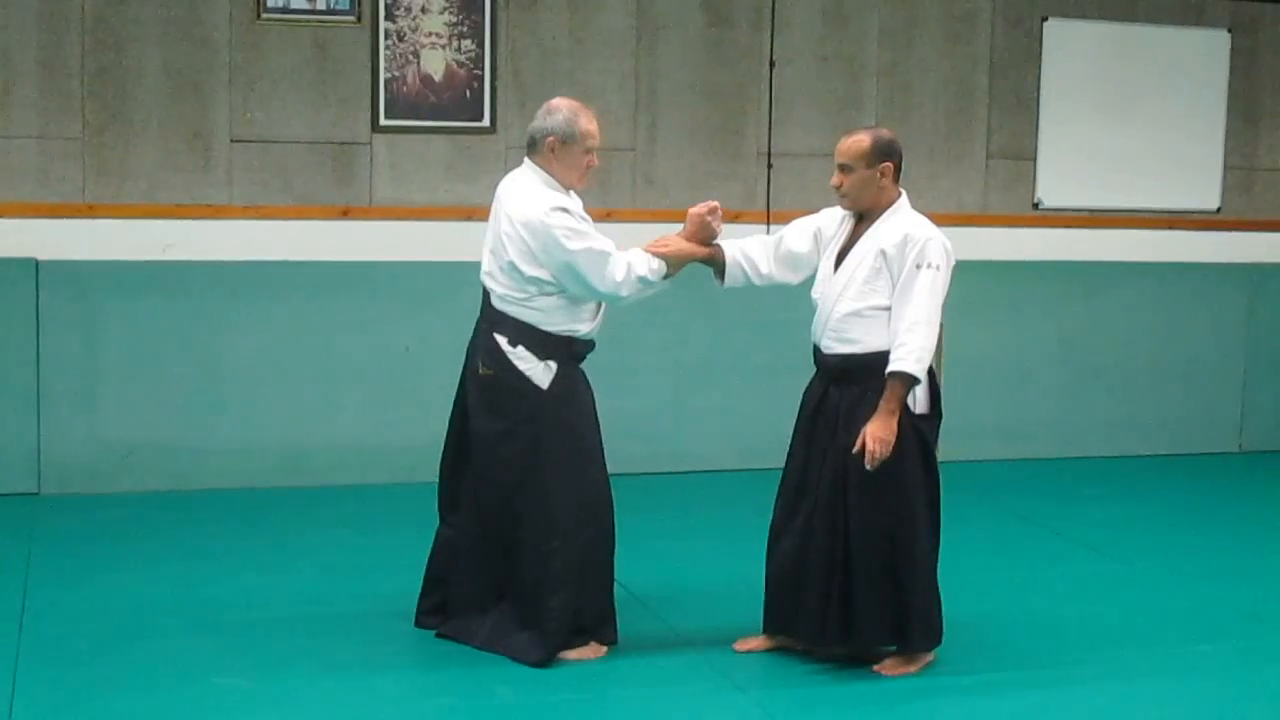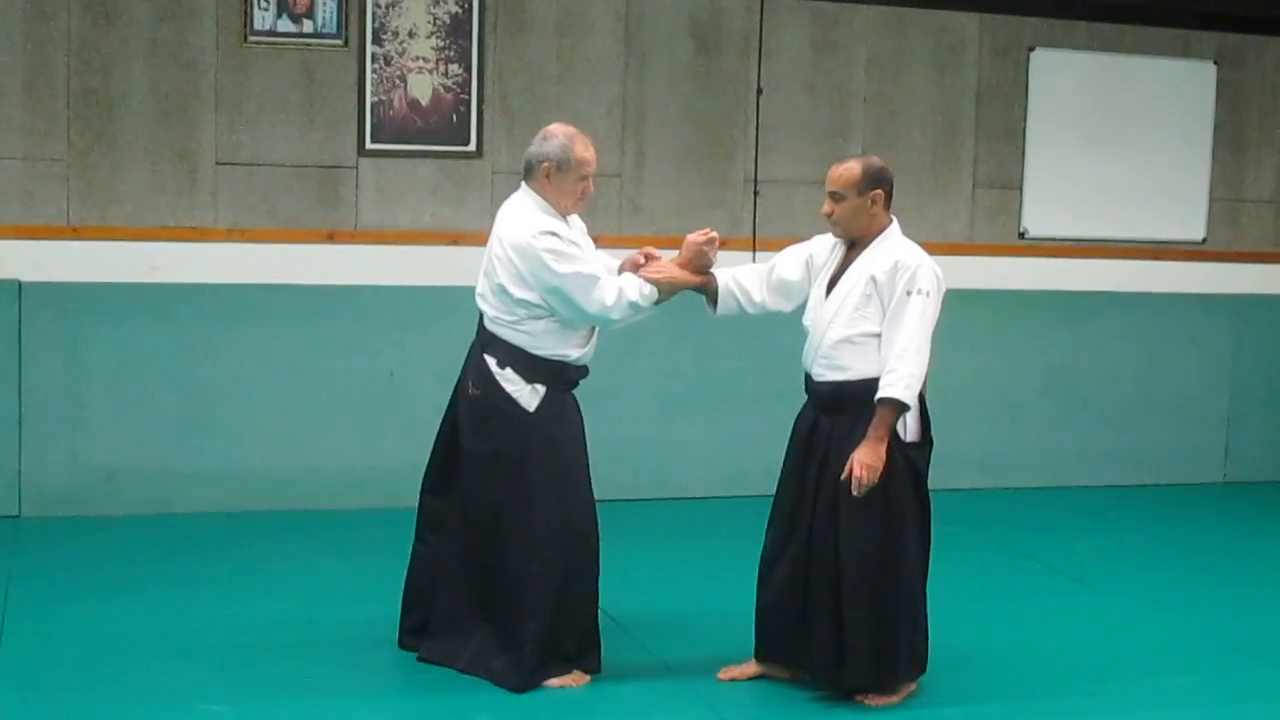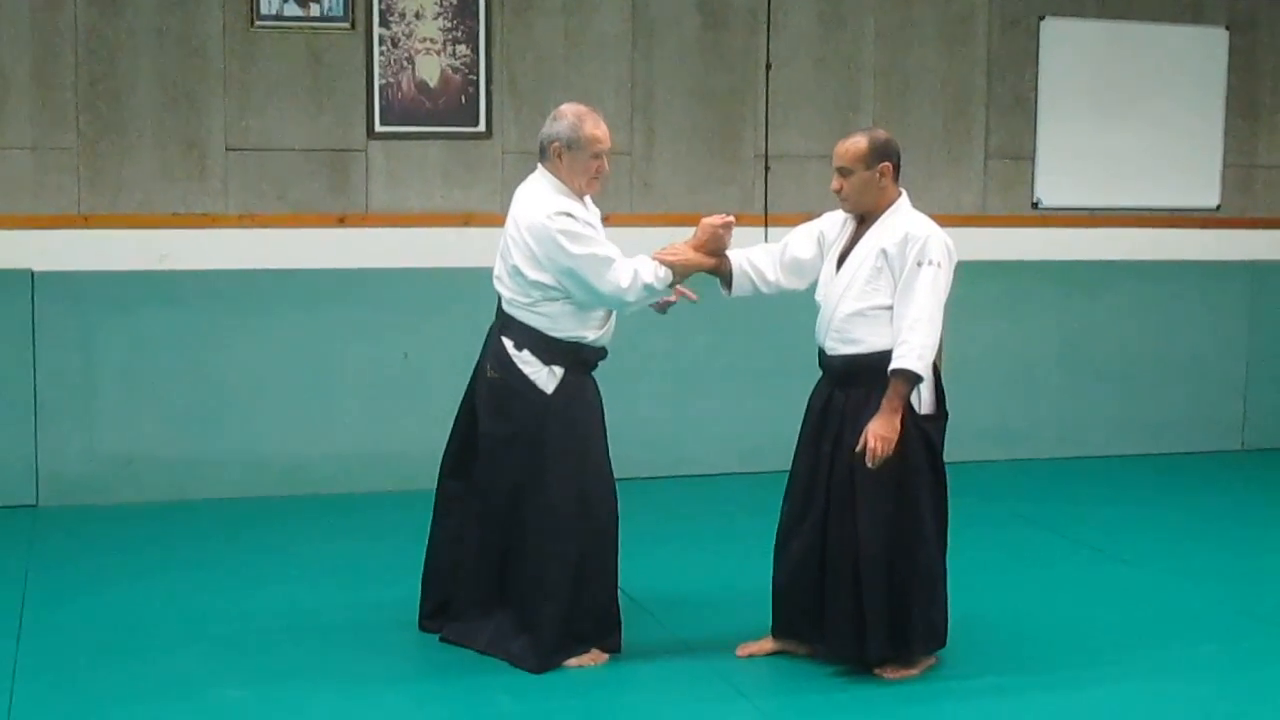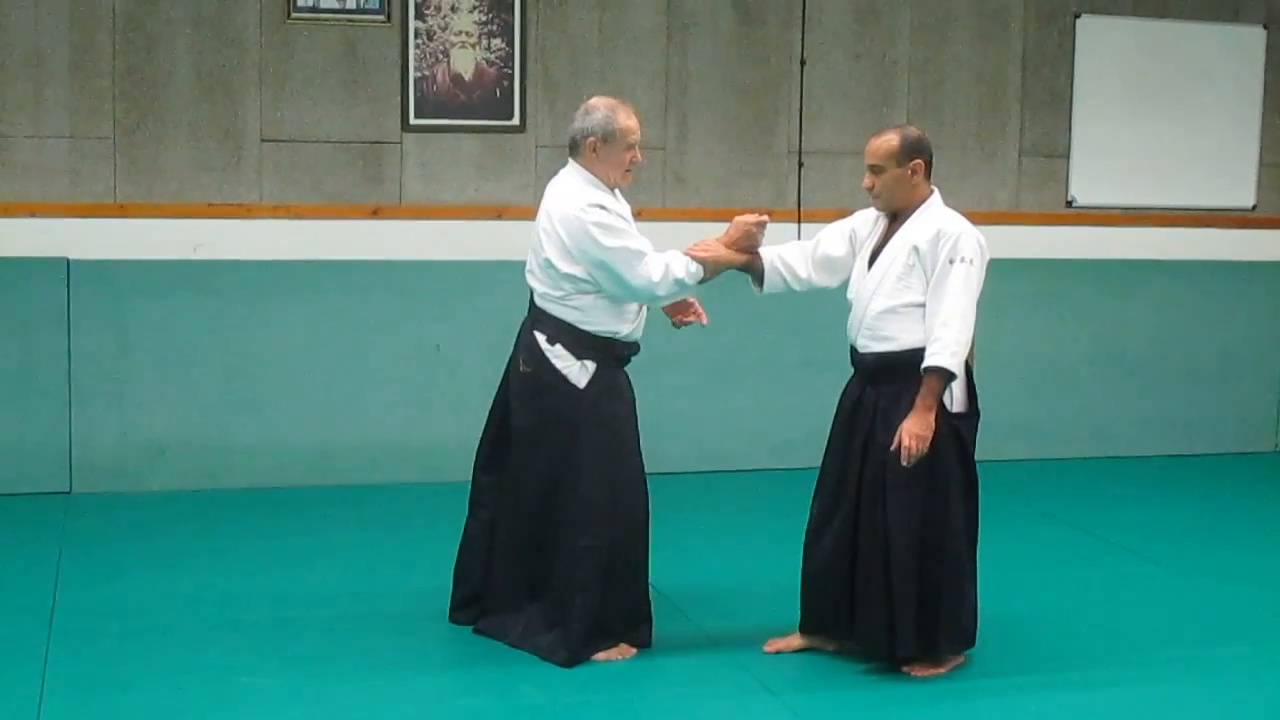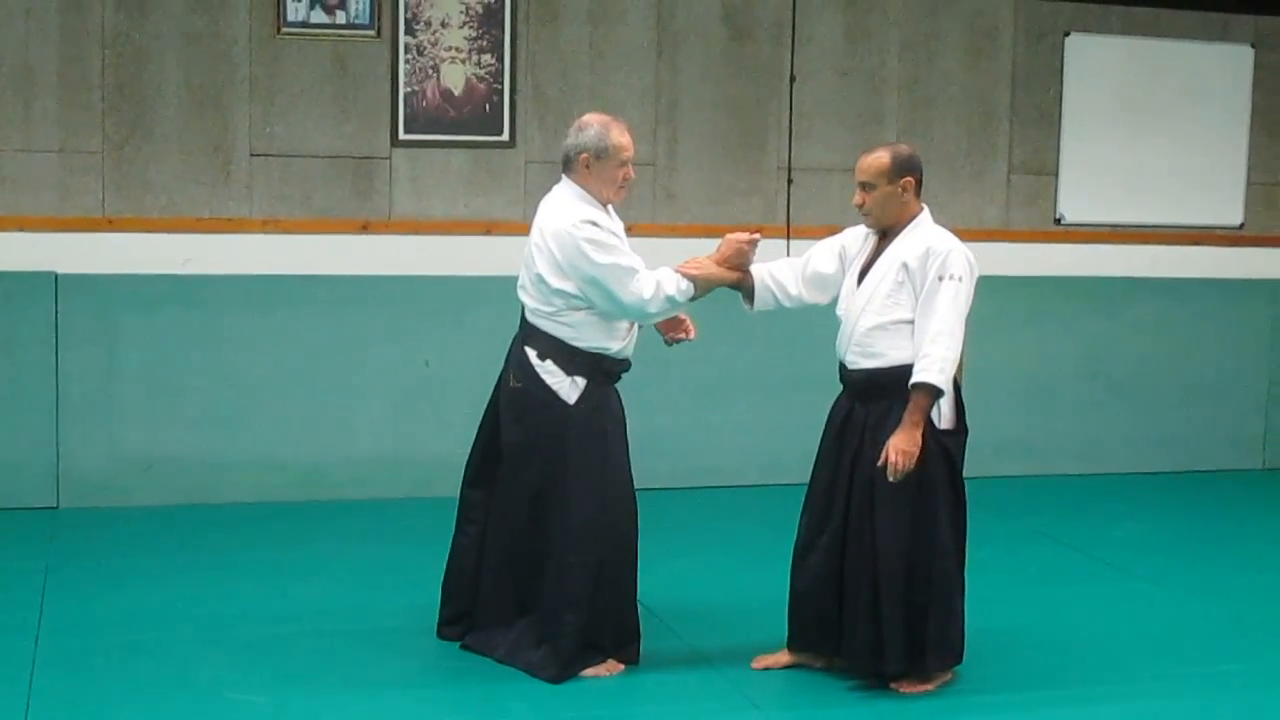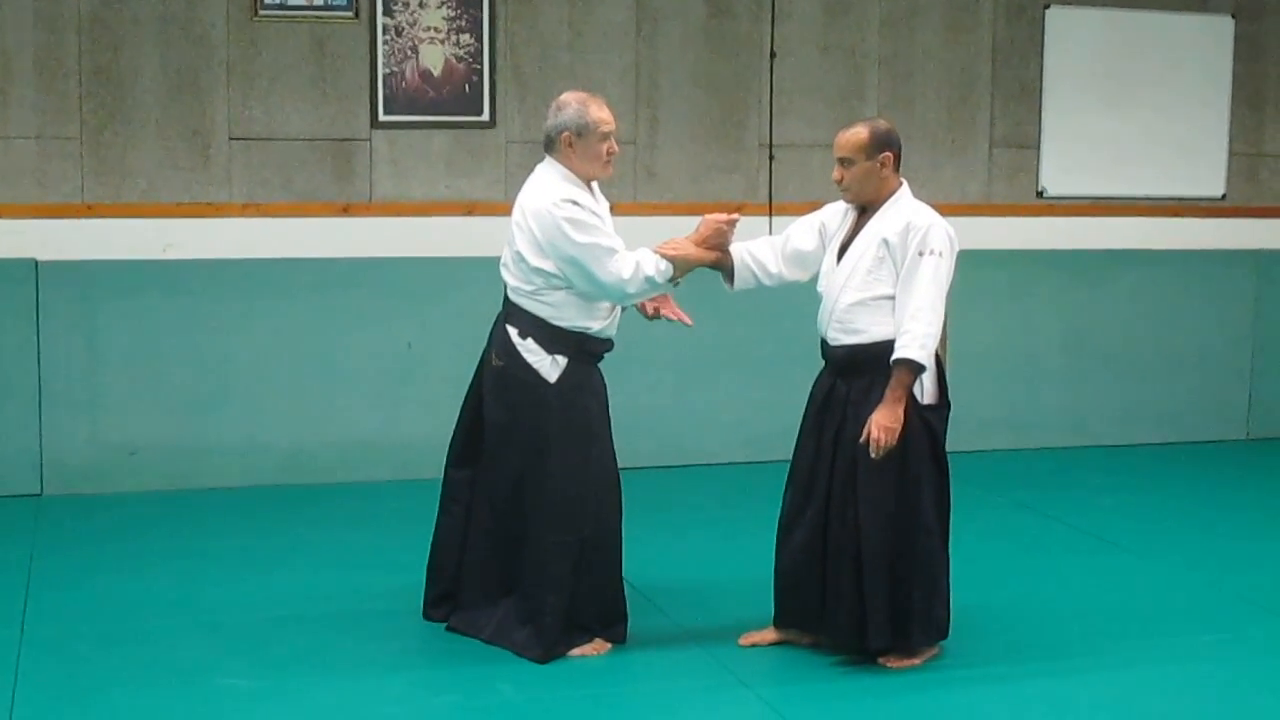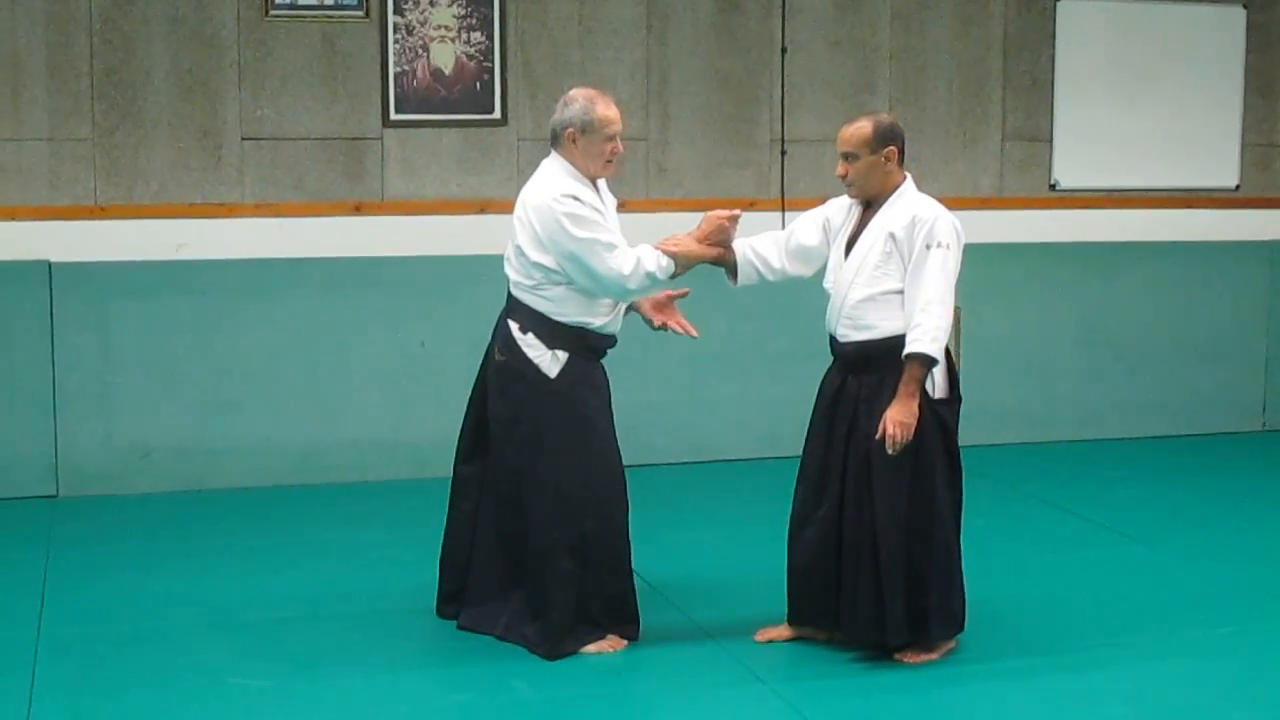
dt=0.7s
person 1, frame 1
left shoulder: (521, 186)
right shoulder: (544, 212)
left elbow: (581, 263)
right elbow: (612, 280)
left wrist: (625, 256)
right wrist: (685, 246)
left hip: (503, 355)
right hip: (531, 367)
left knee: (488, 486)
right knee: (565, 497)
left ankle: (461, 604)
right ankle: (556, 628)
person 1, frame 2
left shoulder: (545, 213)
right shoulder: (534, 235)
left elbow: (589, 272)
right elbow: (603, 302)
left wrist: (623, 265)
right wrist: (680, 271)
left hip: (498, 382)
right hip: (524, 392)
left knee: (470, 506)
right knee: (550, 523)
left ankle: (440, 626)
right ankle: (542, 656)
person 1, frame 3
left shoulder: (560, 195)
right shoulder: (550, 216)
left elbow: (602, 269)
right elbow: (616, 284)
left wrist: (657, 283)
right wrist: (694, 254)
left hip: (519, 365)
right hip: (541, 375)
left knee: (488, 489)
right knee: (569, 503)
left ankle: (462, 607)
right ankle: (560, 636)
person 1, frame 4
left shoulder: (582, 190)
right shoulder: (582, 209)
left elbow: (623, 271)
right elbow: (647, 275)
left wrist: (666, 298)
right wrist: (725, 249)
left hip: (552, 358)
right hip: (574, 369)
left knee: (527, 482)
right knee: (599, 498)
left ankle: (494, 600)
right ankle: (586, 630)
person 1, frame 5
left shoulder: (578, 206)
right shoulder: (575, 224)
left elbow: (616, 288)
right elbow: (639, 293)
left wrist: (659, 314)
right wrist: (716, 266)
left hip: (545, 374)
right hip: (564, 385)
left knee: (516, 500)
right knee: (587, 514)
left ankle: (481, 616)
right ankle: (571, 646)
person 1, frame 6
left shoulder: (571, 186)
right shoulder: (555, 204)
left elbow: (598, 271)
right elbow: (618, 275)
left wrist: (641, 292)
right wrist: (694, 248)
left hip: (527, 356)
right hip: (546, 365)
left knee: (500, 479)
right knee: (573, 493)
left ankle: (470, 598)
right ankle: (559, 627)
person 1, frame 7
left shoulder: (583, 183)
right shoulder: (556, 200)
left elbow: (602, 268)
right elbow: (617, 271)
left wrist: (642, 300)
right wrist: (696, 244)
left hip: (540, 354)
right hip: (546, 360)
left knee: (509, 478)
right knee: (578, 490)
left ankle: (483, 594)
right ankle: (572, 624)
person 2, frame 1
left shoulder: (918, 239)
right shoulder: (832, 224)
left elbow: (915, 334)
right elbow: (768, 255)
left wrist: (887, 414)
right wrist: (698, 251)
left hip: (885, 394)
right hip: (830, 389)
left knee: (891, 524)
right knee: (804, 512)
left ankle: (915, 641)
right ankle: (795, 626)
person 2, frame 2
left shoulder: (908, 266)
right shoulder: (824, 251)
left elbow: (905, 360)
right elbow: (760, 283)
left wrist: (876, 439)
right wrist: (691, 279)
left hip: (876, 422)
right hip: (821, 416)
left knee: (877, 552)
right knee: (795, 540)
left ankle: (894, 672)
right ankle: (780, 654)
person 2, frame 3
left shoulder: (919, 238)
right shoulder: (835, 227)
left elbow: (917, 332)
right elbow: (774, 264)
left wrist: (890, 413)
right wrist: (708, 261)
left hip: (892, 394)
right hip: (837, 391)
left knee: (895, 526)
right knee: (812, 514)
left ankle: (912, 646)
right ankle: (800, 630)
person 2, frame 4
left shoulder: (951, 235)
right shoulder: (867, 225)
left elbow: (950, 329)
right elbow: (805, 261)
left wrist: (925, 409)
right wrist: (741, 257)
left hip: (923, 393)
right hip: (868, 388)
left knee: (925, 522)
right knee: (841, 511)
left ankle: (940, 644)
right ankle: (829, 625)
person 2, frame 5
left shoulder: (941, 252)
right shoulder: (857, 242)
left elbow: (938, 347)
right elbow: (796, 277)
left wrist: (911, 426)
right wrist: (730, 275)
left hip: (912, 408)
right hip: (856, 404)
left knee: (912, 539)
right knee: (829, 528)
left ankle: (928, 660)
right ankle: (817, 642)
person 2, frame 6
left shoulder: (920, 227)
right shoulder: (837, 217)
left elbow: (920, 322)
right elbow: (782, 253)
left wrist: (893, 403)
right wrist: (712, 254)
left hip: (895, 385)
right hip: (839, 380)
left knee: (894, 516)
right knee: (812, 505)
left ankle: (912, 636)
right ankle: (803, 619)
person 2, frame 7
left shoulder: (927, 220)
right shoulder: (841, 213)
left elbow: (929, 315)
right elbow: (783, 249)
left wrist: (907, 395)
right wrist: (714, 251)
left hip: (904, 377)
right hip: (848, 376)
left knee: (910, 510)
right knee: (824, 500)
left ankle: (931, 629)
right ankle: (817, 615)
